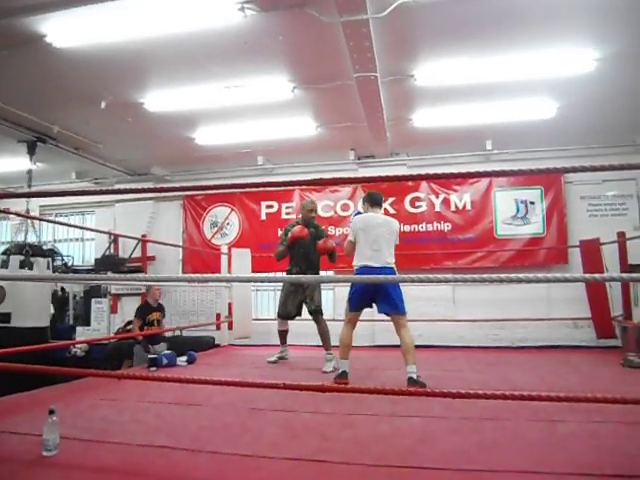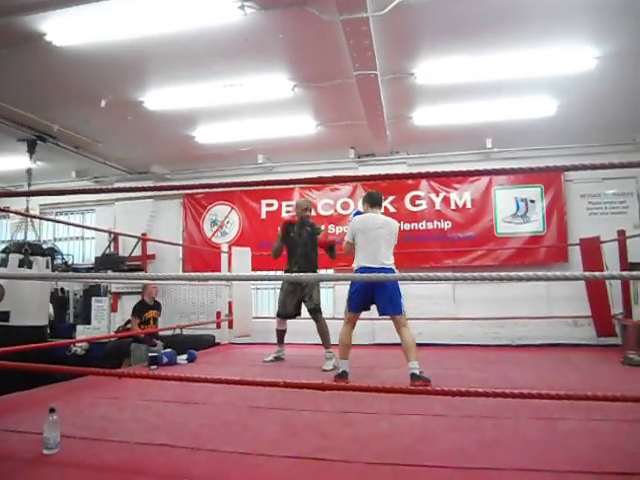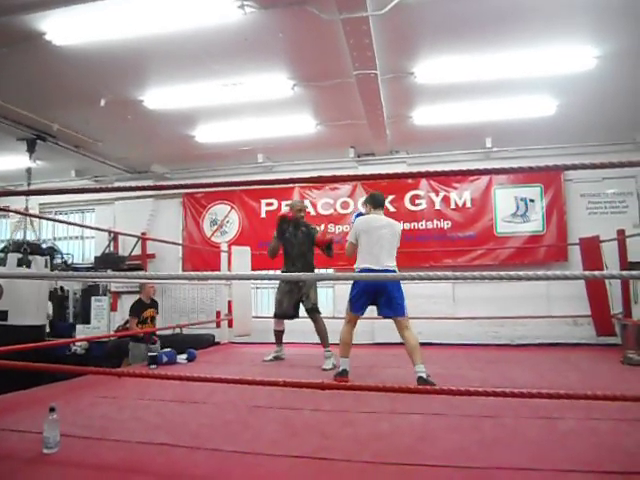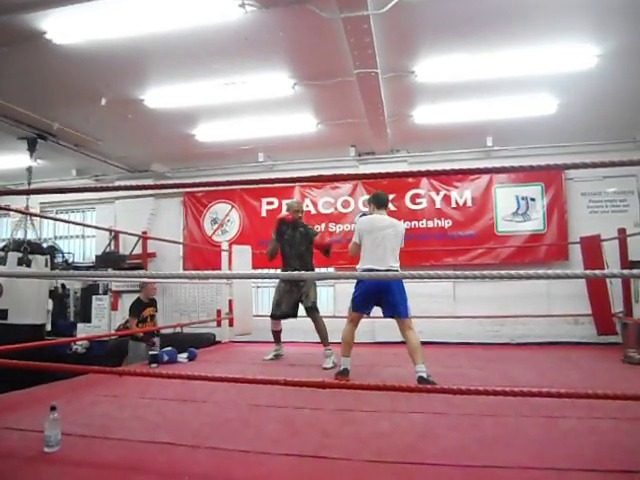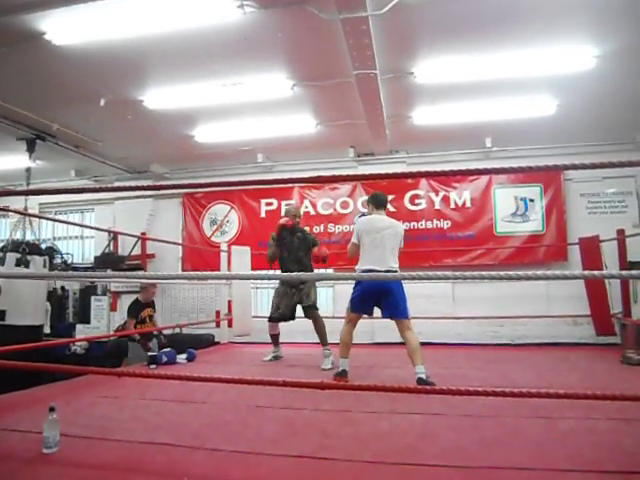
dt=0.1s
person 1, frame 1
left shoulder: (358, 220)
right shoulder: (394, 223)
left elbow: (348, 250)
left hip: (363, 274)
right hip: (387, 274)
left knee: (349, 323)
right knee: (402, 326)
left ankle: (343, 372)
right ankle: (412, 376)
person 1, frame 2
left shoulder: (357, 220)
right shoulder: (393, 224)
left elbow: (346, 250)
left hip: (363, 275)
right hip: (386, 275)
left knee: (348, 323)
right knee: (402, 325)
left ankle: (343, 372)
right ankle: (415, 372)
person 1, frame 3
left shoulder: (360, 222)
right shoulder: (396, 225)
left elbow: (349, 251)
left hip: (365, 276)
right hip: (389, 277)
left knee: (349, 322)
right knee: (404, 327)
left ankle: (343, 370)
right ankle: (421, 375)
person 1, frame 4
left shoulder: (363, 222)
right shoulder: (399, 226)
left elbow: (352, 252)
left hip: (368, 277)
right hip: (392, 278)
left knee: (351, 322)
right knee: (407, 328)
left ankle: (344, 369)
right ankle: (422, 374)
person 1, frame 5
left shoulder: (362, 222)
right shoulder: (398, 226)
left elbow: (351, 252)
left hip: (367, 278)
right hip: (391, 279)
left knee: (349, 322)
right knee: (406, 328)
left ankle: (342, 370)
right ankle: (421, 376)
person 2, frame 1
left shoulder: (319, 232)
right shoulder: (289, 229)
left elbow: (333, 260)
right elbow: (278, 256)
left wrist: (331, 251)
right wrist: (289, 243)
left knee: (318, 316)
right knee: (282, 316)
left ankle: (330, 357)
right ankle: (283, 351)
person 2, frame 2
left shoulder: (315, 230)
right shoulder: (287, 228)
left elbow: (333, 256)
right elbow: (275, 254)
left wrist: (331, 246)
right wrist: (283, 235)
left knee: (316, 314)
right knee: (281, 315)
left ankle: (330, 355)
right ankle: (280, 351)
person 2, frame 3
left shoulder: (311, 230)
right shoulder: (283, 230)
left elbow: (329, 254)
right elbow: (272, 254)
left wrist: (328, 245)
right wrist: (278, 233)
left hip: (307, 278)
right hip: (288, 278)
left knee: (314, 314)
right knee: (278, 315)
left ankle: (328, 354)
right ankle: (279, 351)
person 2, frame 4
left shoulder: (309, 231)
right shoulder: (279, 231)
left elbow: (326, 252)
right elbow: (270, 256)
left wrist: (326, 246)
right wrist: (278, 234)
left hip: (306, 279)
right hip: (287, 280)
left knee: (313, 313)
right knee: (275, 315)
left ankle: (328, 353)
right ankle: (278, 349)
person 2, frame 5
left shoulder: (307, 235)
right shoulder: (277, 236)
right elbow: (270, 260)
right wrist: (278, 239)
left hip: (306, 281)
right hip: (287, 283)
left knee: (313, 313)
right knee: (273, 319)
left ankle: (327, 353)
right ankle: (276, 350)
